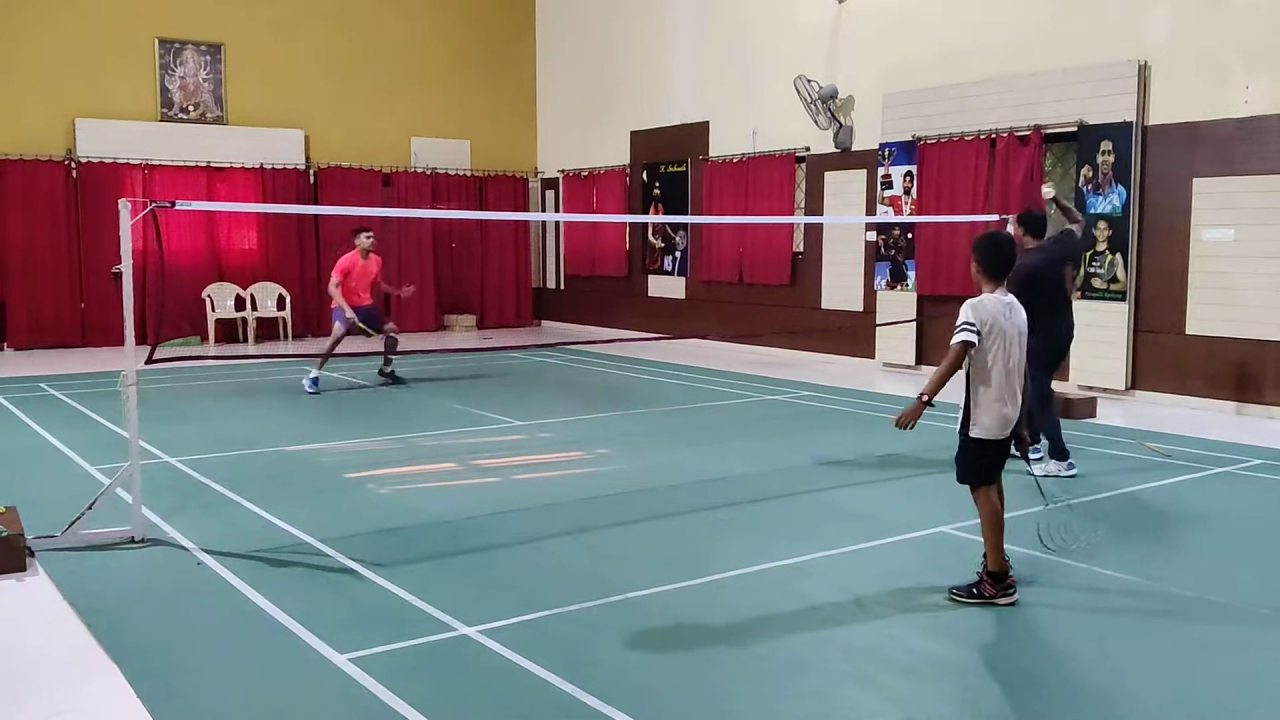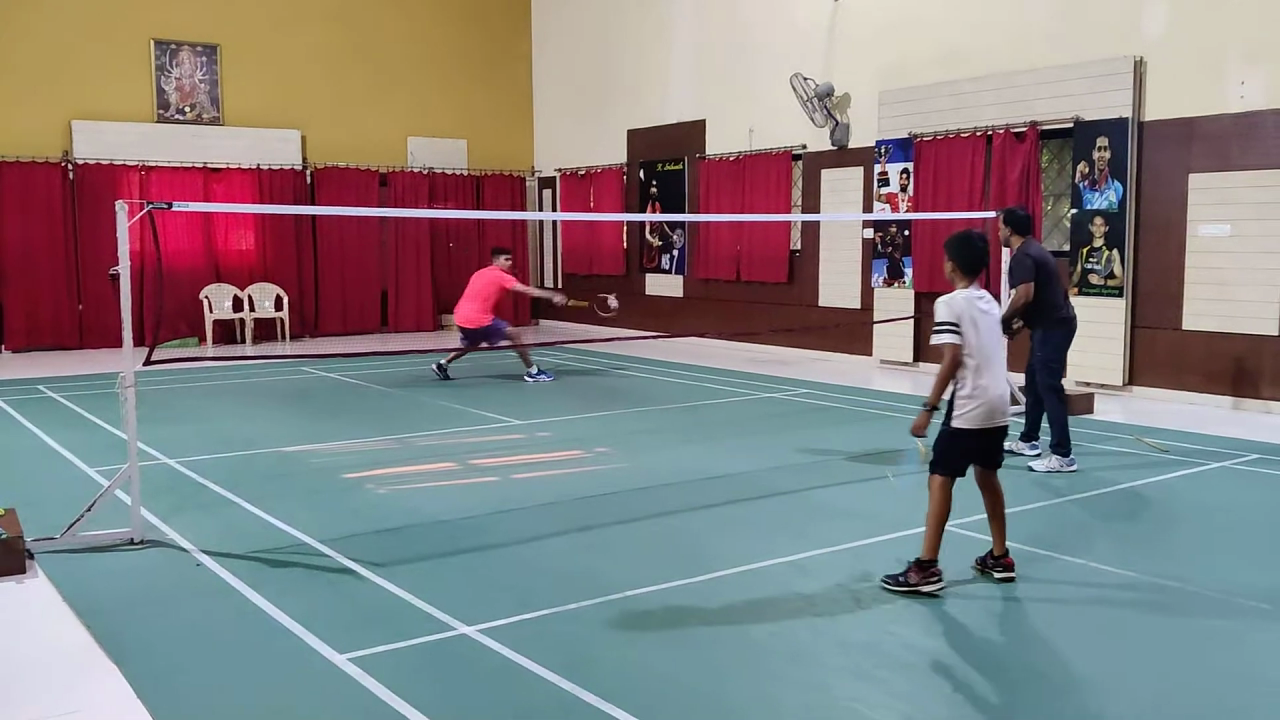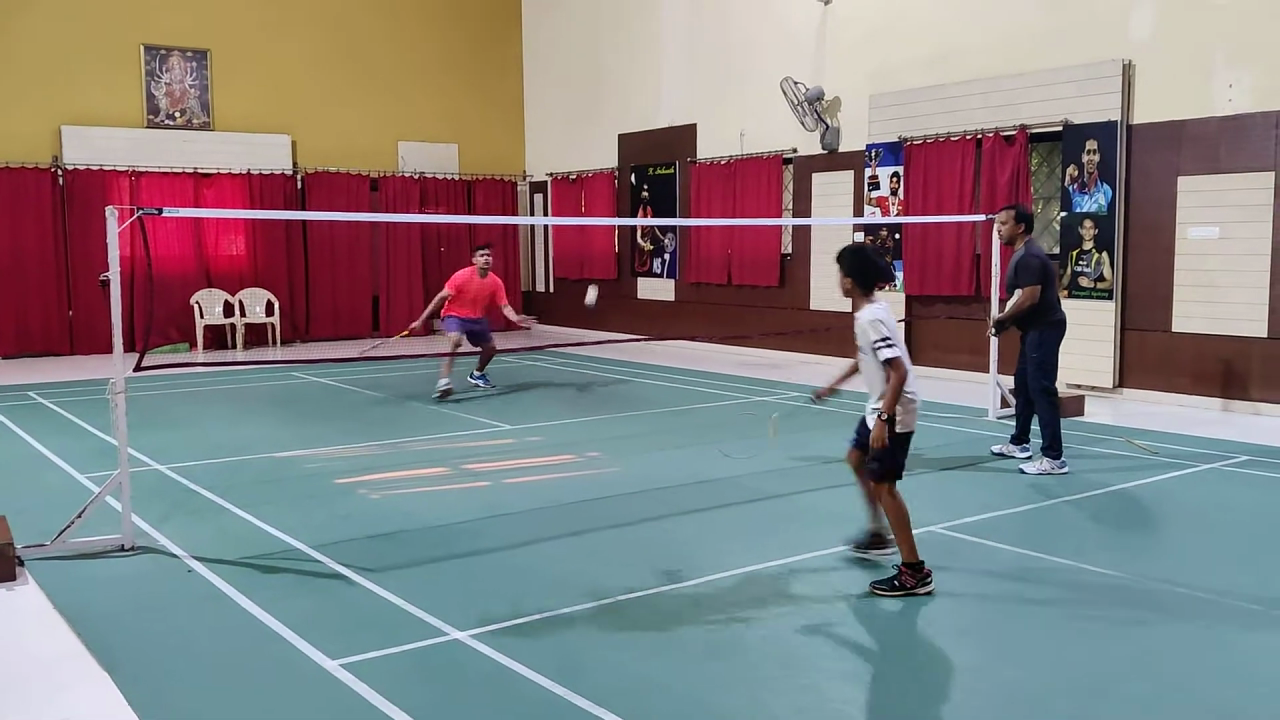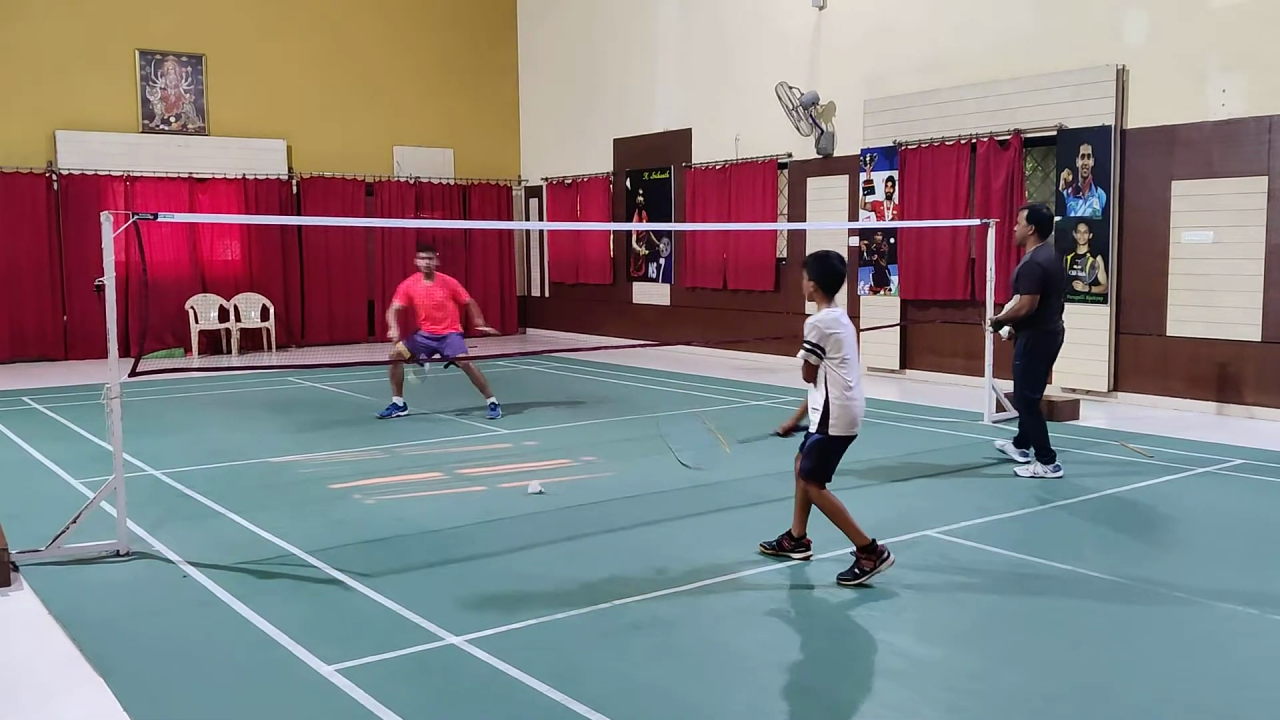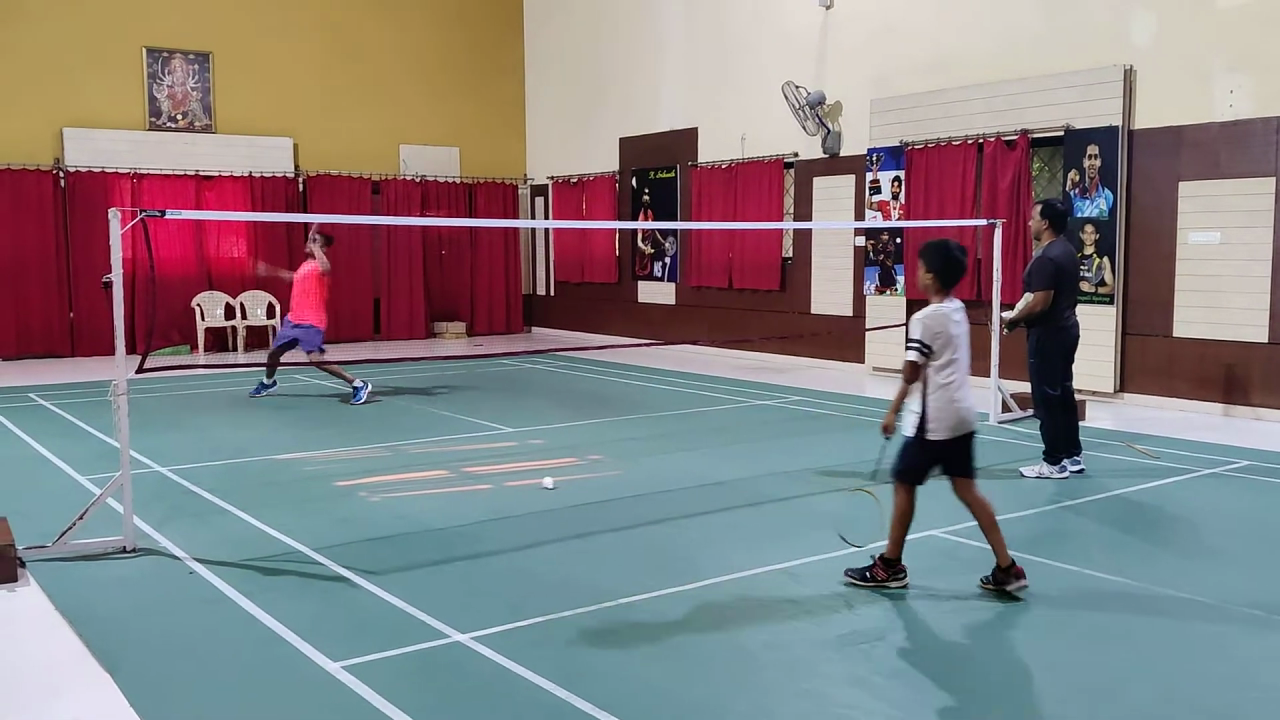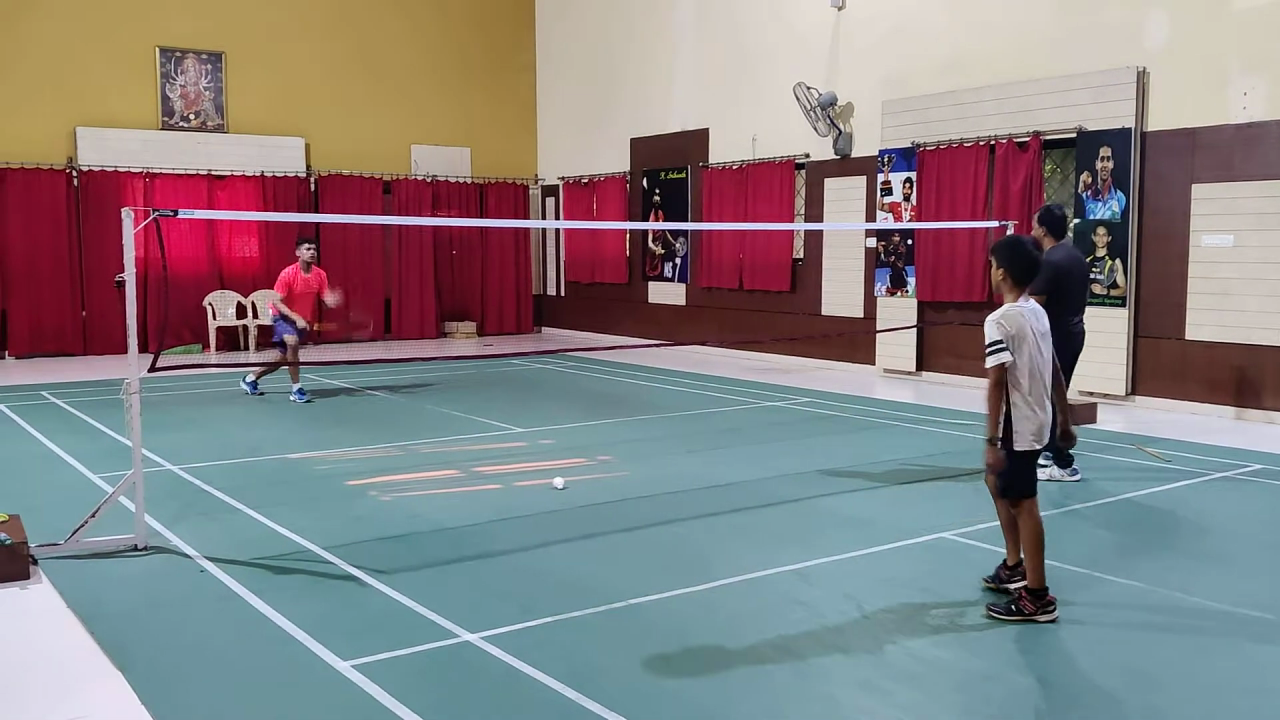
dt=0.7s
person 1, frame 1
left shoulder: (975, 309)
right shoulder: (1017, 308)
left elbow: (955, 357)
right elbow: (1018, 370)
left wrist: (921, 401)
right wrist: (1019, 424)
left hip: (983, 418)
right hip: (1007, 415)
left knee: (983, 490)
right knee: (992, 485)
left ankle: (997, 581)
right ankle: (997, 560)
person 1, frame 2
left shoulder: (950, 303)
right shoulder: (991, 302)
left elbow: (952, 360)
left wrist: (928, 409)
left hip: (970, 409)
right hip: (998, 406)
left knee: (940, 481)
right knee: (987, 476)
left ankle: (927, 568)
right ankle: (1000, 558)
person 1, frame 3
left shoulder: (872, 319)
right shoulder: (870, 312)
left elbow: (900, 372)
left wrist: (884, 421)
right wrist: (836, 382)
left hip: (894, 416)
right hip: (881, 409)
left knee: (883, 485)
right knee: (857, 460)
left ankle: (914, 573)
right ankle: (878, 533)
person 1, frame 4
left shoulder: (817, 323)
right shoulder: (839, 319)
left elbow: (809, 375)
left wrist: (802, 358)
right wrist: (797, 418)
left hip: (834, 417)
right hip: (834, 412)
left knee: (813, 485)
right knee: (802, 468)
left ankle: (870, 551)
right ankle: (797, 539)
person 1, frame 5
left shoulder: (924, 320)
right shoulder: (958, 312)
left elbow: (910, 375)
left wrist: (894, 412)
right wrist: (896, 410)
left hip: (934, 420)
right hip: (962, 416)
left knee: (904, 485)
right knee: (966, 488)
left ankle: (889, 567)
right ankle: (1007, 568)
person 1, frame 6
left shoulder: (999, 321)
right shoulder: (1038, 313)
left elbow: (997, 384)
right elbow: (1056, 373)
left wrist: (991, 441)
right wrist: (1063, 421)
left hip: (1015, 427)
right hip: (1037, 420)
left knee: (1022, 503)
right knee: (999, 483)
left ankle: (1037, 597)
right ankle: (1014, 567)
person 2, frame 1
left shoulder: (1022, 267)
right shoulder: (1061, 245)
right elbow: (1077, 223)
right wrist: (1056, 200)
left hip: (1042, 335)
right hip: (1062, 331)
left knee: (1038, 395)
right knee: (1034, 387)
left ankle: (1061, 459)
right ankle: (1031, 443)
person 2, frame 2
left shoulder: (1022, 256)
right shoulder: (1033, 250)
left elbow: (1024, 296)
left wrist: (1004, 319)
right wrist: (1021, 322)
left hip: (1052, 327)
right hip: (1052, 324)
left knee: (1050, 388)
right knee: (1034, 382)
left ankle: (1062, 456)
right ankle: (1028, 440)
person 2, frame 3
left shoulder: (1028, 257)
right shoulder: (1023, 255)
left elbow: (1029, 298)
left wrist: (1001, 319)
right wrist: (1006, 321)
left hip: (1044, 330)
right hip: (1034, 330)
left knee: (1042, 390)
right knee: (1023, 385)
left ankle: (1053, 458)
right ankle: (1019, 442)
person 2, frame 4
left shoulder: (1033, 263)
right shoulder: (1048, 256)
left elbow: (1026, 306)
left wrist: (998, 320)
right wrist: (1010, 321)
left hip: (1036, 337)
right hip: (1047, 333)
left knee: (1026, 398)
right knee: (1028, 394)
left ankle: (1047, 462)
right ankle: (1021, 446)
person 2, frame 5
left shoulder: (1046, 259)
right shoulder: (1067, 251)
left elbow: (1040, 303)
left wrist: (1013, 319)
right wrist: (1019, 314)
left hip: (1048, 335)
right hip: (1066, 330)
left knee: (1046, 399)
right knee: (1063, 395)
left ankle: (1054, 463)
right ankle: (1072, 455)
person 2, frame 6
left shoulder: (1047, 262)
right shoulder: (1077, 257)
left hip: (1054, 338)
right hip: (1072, 333)
left ankle: (1064, 466)
right ankle: (1048, 450)
